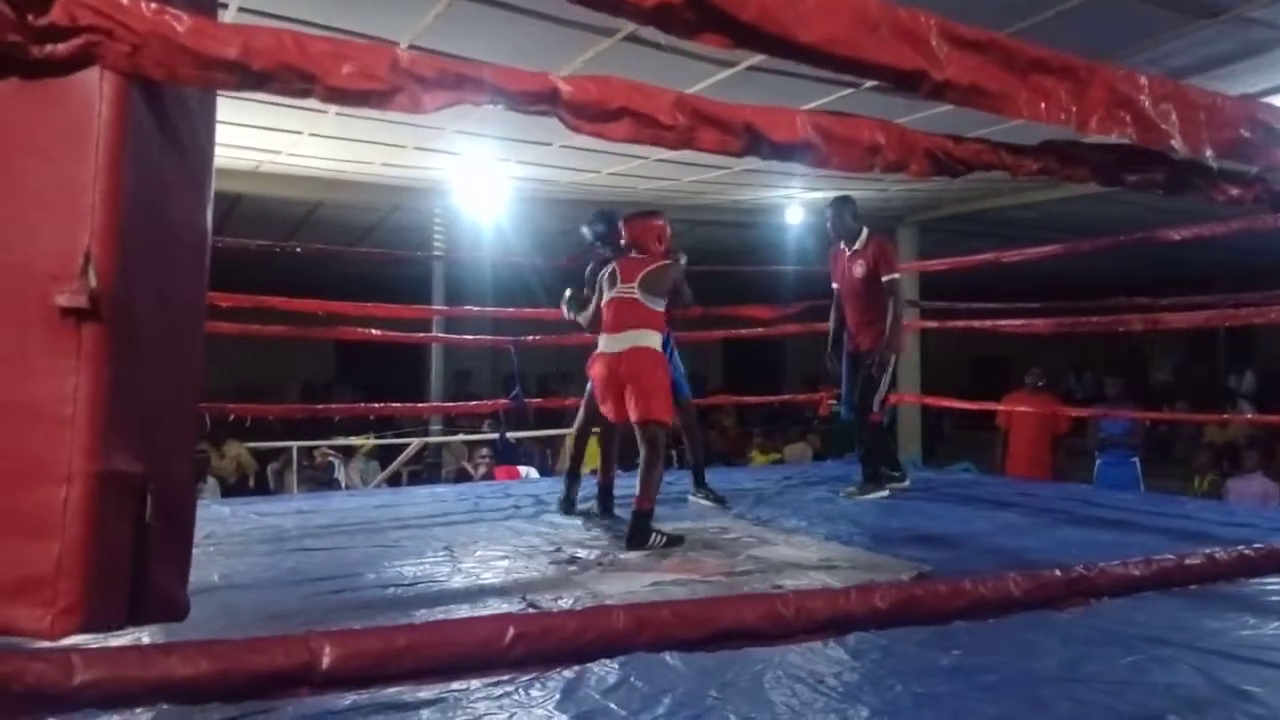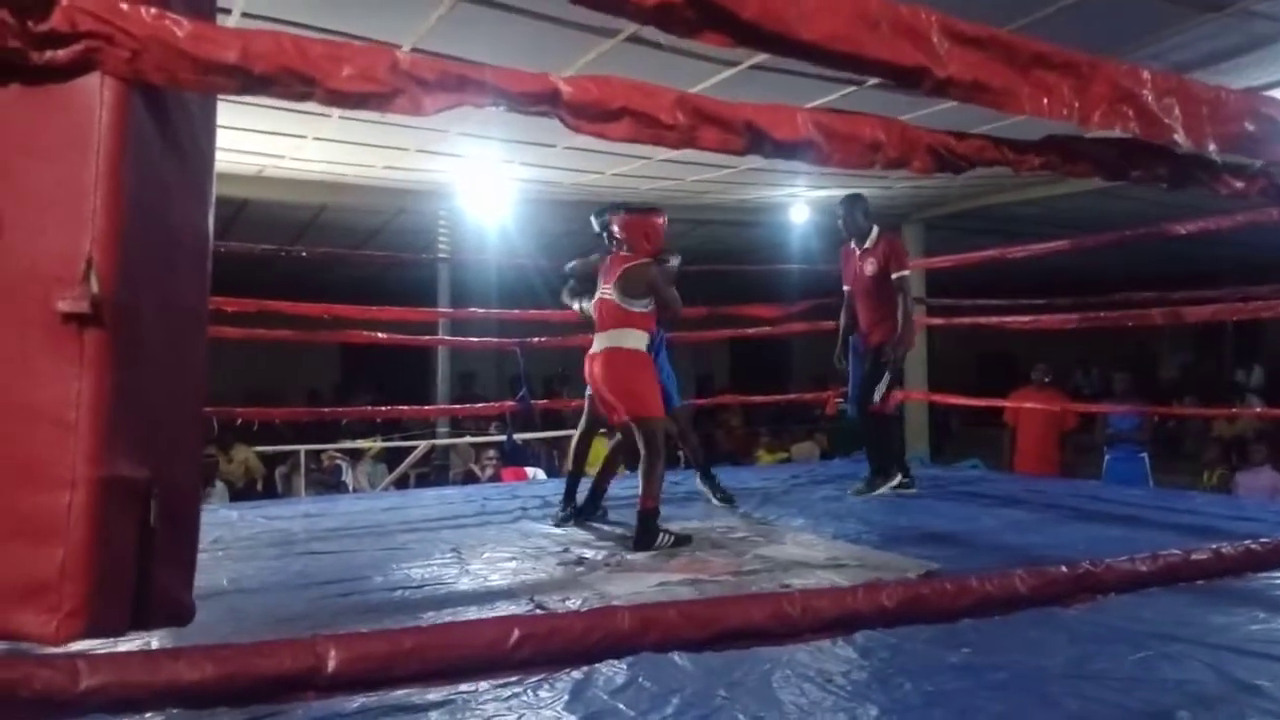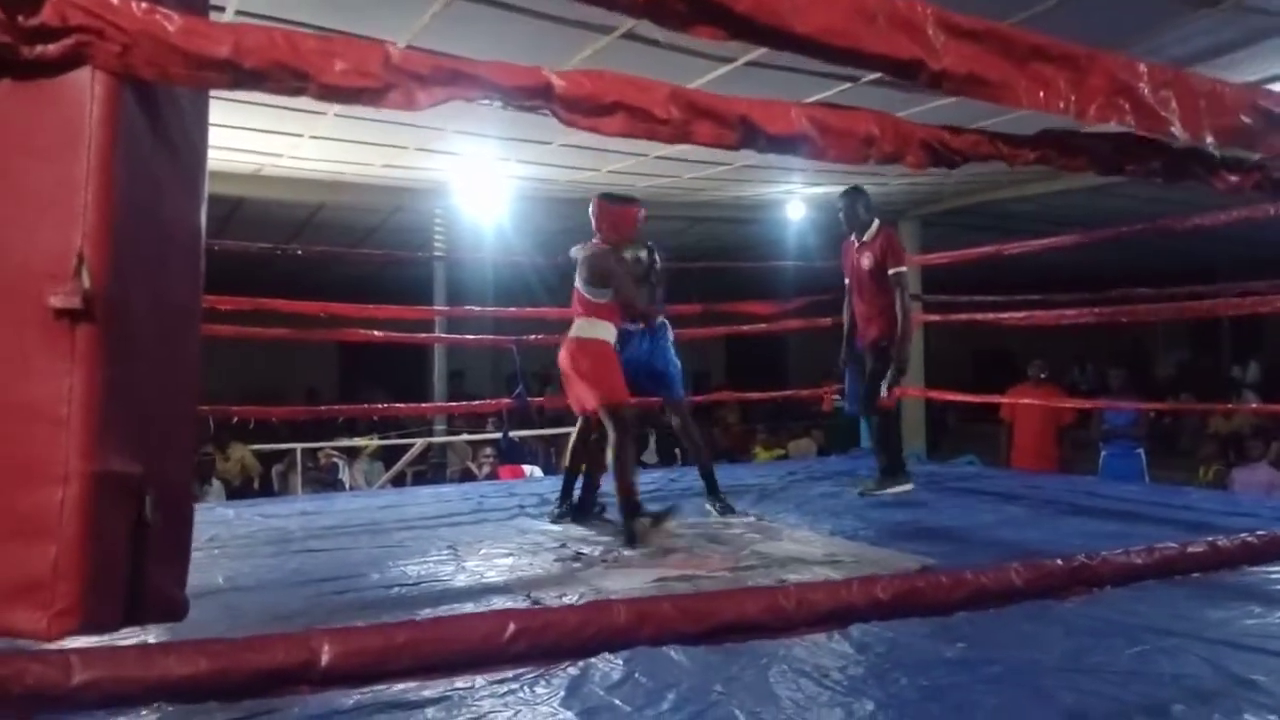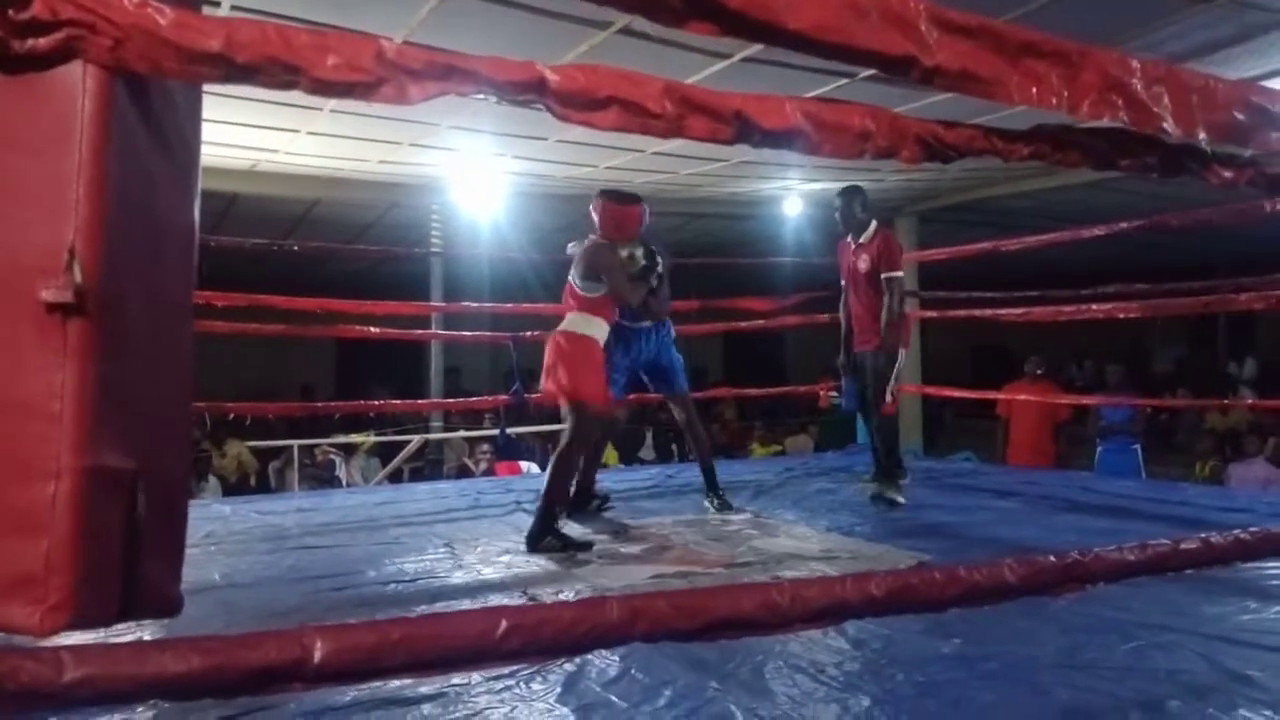
dt=0.2s
person 1, frame 1
left shoulder: (610, 272)
right shoulder: (668, 270)
left elbow: (590, 322)
left wrist: (570, 308)
left hip: (606, 360)
right hip: (642, 358)
left knee: (611, 425)
right knee: (653, 443)
right ankle: (640, 527)
person 1, frame 2
left shoulder: (606, 265)
right shoulder: (647, 271)
left elbow: (571, 295)
right elbow: (674, 310)
left wrist: (581, 302)
right wrist: (663, 283)
left hip: (599, 359)
right hip: (625, 359)
left knee: (589, 431)
right knee: (652, 442)
left ankle: (572, 503)
right ankle: (647, 529)
person 1, frame 3
left shoulder: (593, 253)
right shoulder: (608, 258)
right elbow: (637, 306)
left hip: (584, 348)
right hip: (590, 350)
left knee: (591, 426)
right knee: (623, 428)
right ankle: (632, 515)
person 1, frame 4
left shoulder: (593, 248)
right shoulder: (603, 252)
right elbow: (628, 299)
right wrist: (645, 282)
left hip: (578, 345)
right hip: (577, 346)
left knee: (591, 424)
right knee: (582, 431)
left ankle: (575, 494)
right ankle: (543, 527)
person 2, frame 1
left shoulder: (879, 247)
right shoulder: (836, 254)
left elbow: (894, 298)
left wrist: (887, 345)
right wrist: (833, 343)
left hip: (878, 345)
right hip: (856, 345)
left knee: (866, 410)
right knee: (859, 410)
left ankle: (874, 481)
right ankle: (893, 472)
person 2, frame 2
left shoulder: (889, 245)
right shoulder: (847, 253)
left elbow: (904, 297)
left wrist: (900, 342)
right wrist: (842, 343)
left hip: (890, 341)
right hip: (869, 341)
left knee: (867, 401)
right knee: (882, 405)
left ankle: (881, 472)
right ankle: (900, 474)
person 2, frame 3
left shoulder: (887, 239)
right shoulder: (849, 247)
left elbow: (901, 293)
left wrist: (902, 342)
right wrist: (846, 343)
left hip: (887, 337)
right hip: (864, 338)
left knee: (877, 397)
right knee: (871, 402)
left ankle: (893, 473)
right ankle: (891, 471)
person 2, frame 4
left shoulder: (885, 242)
right shoulder: (844, 248)
left elbow: (893, 299)
left wrist: (883, 346)
right wrist: (846, 347)
left hip: (887, 340)
right hip: (861, 342)
left knee: (880, 403)
right knee: (867, 407)
left ankle: (890, 480)
right ankle: (888, 468)
person 3, frame 1
right shoulder: (599, 269)
left elbow: (685, 298)
left hip: (659, 345)
left knee: (687, 416)
right knee: (589, 417)
left ankle: (699, 486)
right ankle: (571, 486)
person 3, frame 2
left shoulder: (655, 261)
right shoulder: (600, 263)
right elbow: (571, 295)
left hip: (650, 348)
left knee: (679, 421)
left ankle: (707, 479)
right ankle: (569, 498)
person 3, frame 3
left shoulder: (651, 257)
left elbow: (651, 307)
left wrist: (639, 274)
left hip: (653, 338)
right hip: (620, 339)
left knee: (681, 416)
left ankle: (713, 492)
right ankle: (568, 496)
person 3, frame 4
left shoulder: (653, 259)
left elbow: (659, 310)
left wrist: (641, 278)
left hip: (656, 337)
right hip: (620, 338)
left knee: (686, 412)
left ankle: (712, 489)
right ankle: (584, 490)
